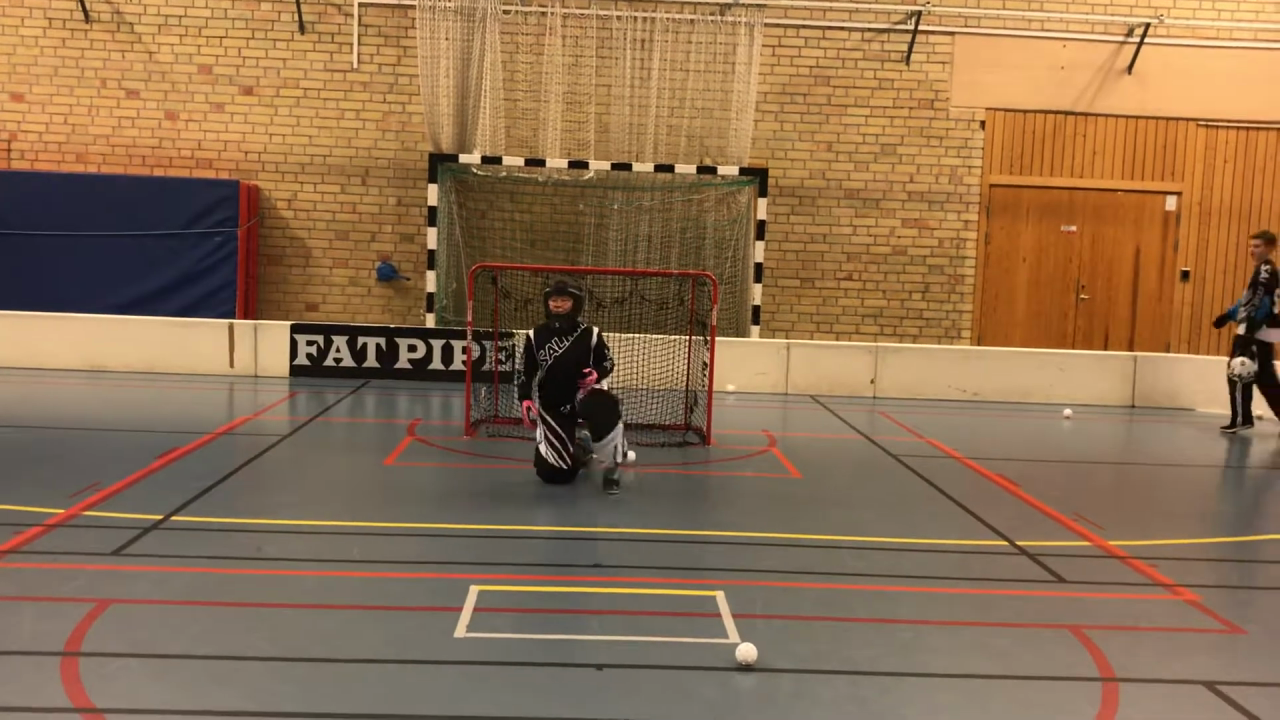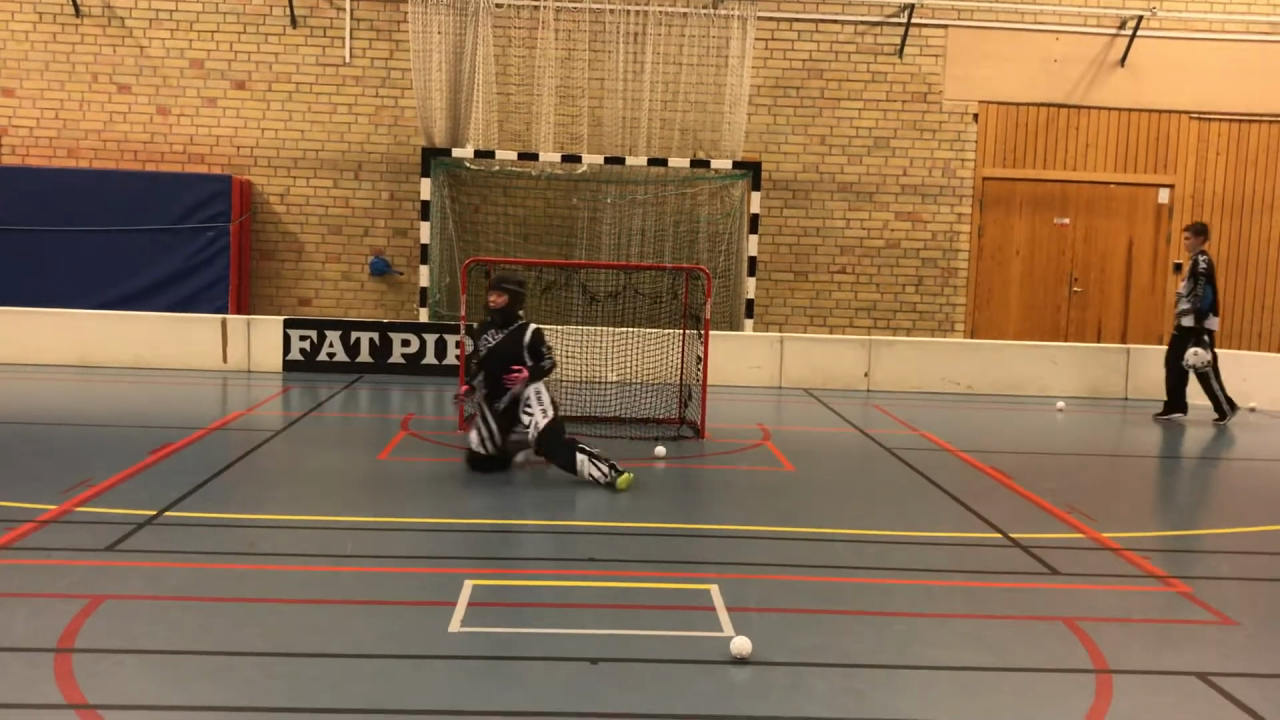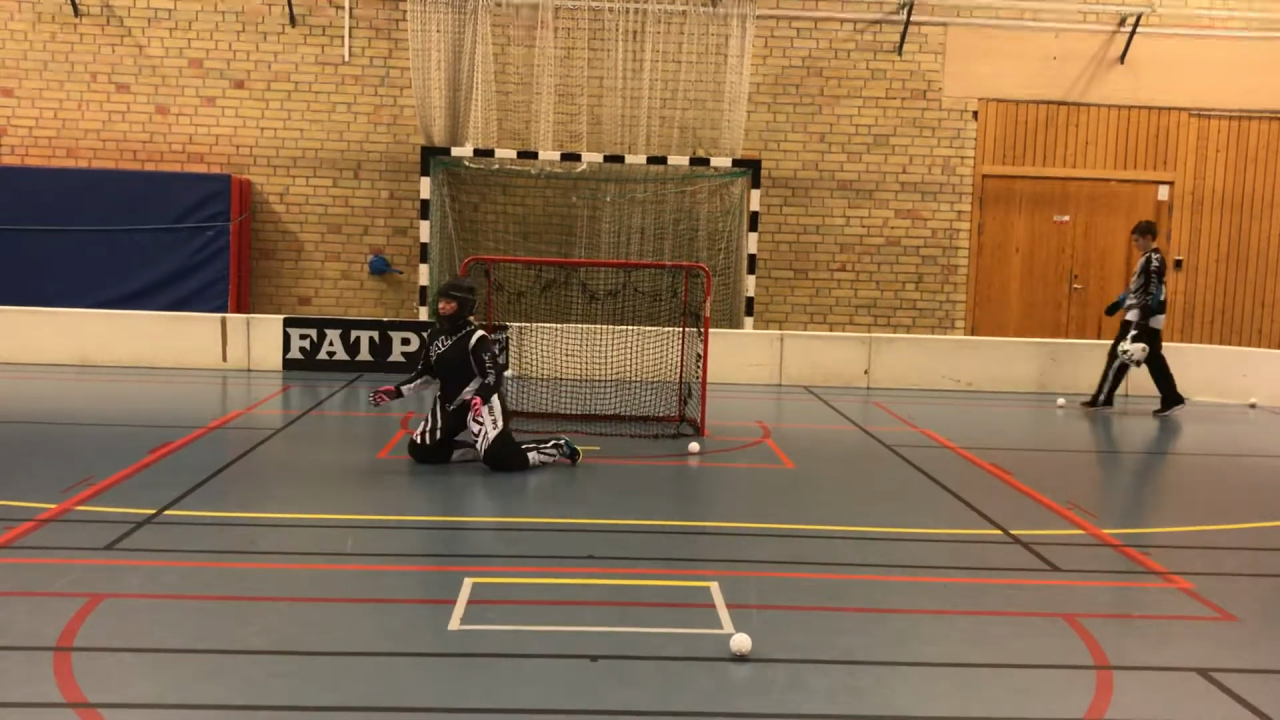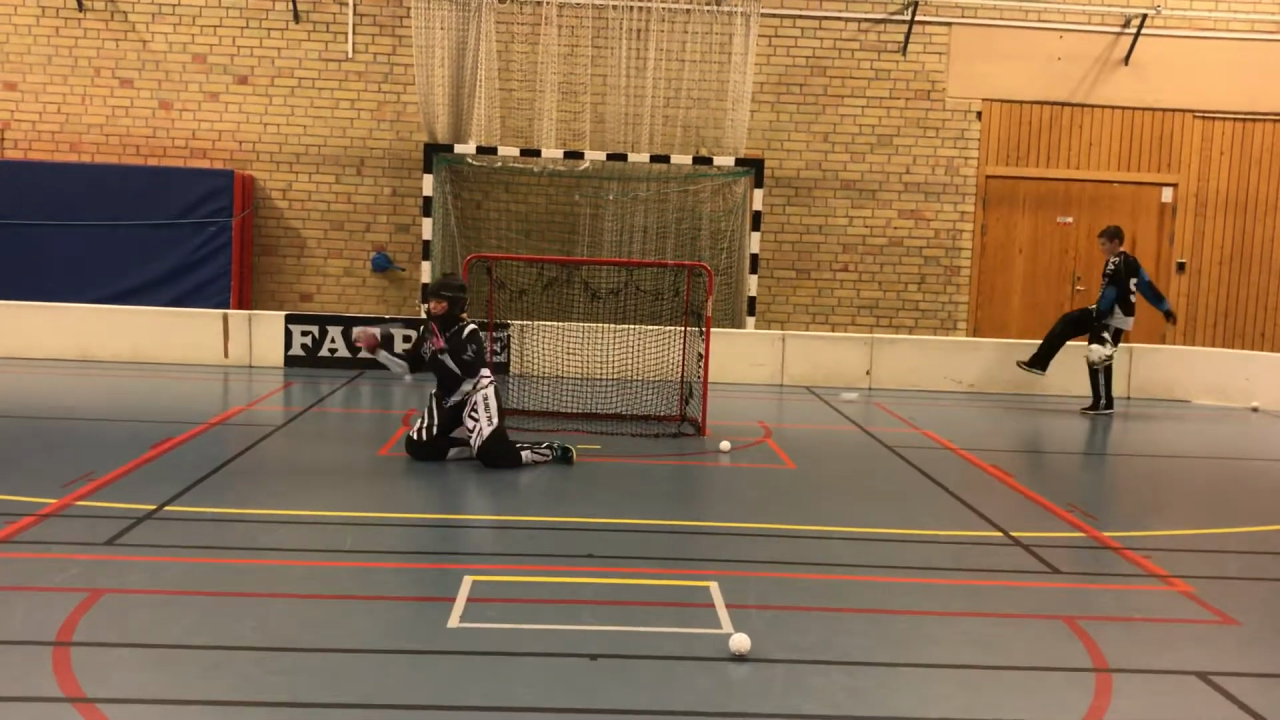
dt=0.5s
person 1, frame 1
left shoulder: (590, 333)
right shoulder: (536, 336)
left elbow: (608, 361)
right elbow: (525, 372)
left wrist: (597, 374)
right wrist: (525, 400)
left hip: (585, 391)
right hip: (550, 406)
left knee: (602, 407)
right knee: (553, 473)
left ankle: (612, 468)
right ankle: (580, 446)
person 1, frame 2
left shoulder: (528, 331)
right shoulder: (483, 329)
left elbow: (548, 363)
right elbow: (477, 364)
left wrist: (528, 375)
right wrist: (469, 386)
left hip: (528, 394)
right hip: (494, 400)
left knee: (550, 439)
right knee: (479, 461)
left ankle: (608, 472)
right ankle: (531, 447)
person 1, frame 3
left shoulder: (477, 338)
right shoulder: (435, 334)
left elbow: (492, 377)
right elbow: (426, 372)
left wrist: (481, 398)
right wrist: (397, 391)
left hip: (480, 402)
right hip: (448, 403)
left knee: (502, 459)
right knee: (420, 450)
left ankle: (558, 447)
right ankle: (481, 448)
person 1, frame 4
left shoulder: (469, 333)
right shoulder: (428, 330)
left elbow: (471, 371)
right elbow: (409, 366)
left wrist: (443, 349)
right wrist: (377, 349)
left hip: (476, 396)
right hip: (445, 398)
left knee: (495, 454)
right knee: (417, 448)
left ankle: (553, 451)
right ankle: (472, 443)
person 2, frame 1
right shoulder: (1262, 270)
left elbow: (1261, 302)
left wrist: (1251, 328)
right wrist: (1228, 315)
left hip: (1255, 331)
right hip: (1262, 332)
left knee: (1238, 373)
left ankle: (1241, 419)
person 2, frame 2
left shoulder: (1203, 261)
right shoulder: (1196, 261)
left elbow: (1204, 294)
left wrist: (1199, 323)
left hip: (1198, 323)
right hip: (1186, 322)
left knee: (1205, 367)
right knee: (1174, 361)
left ankle: (1226, 407)
right ankle: (1175, 406)
person 2, frame 3
left shoulder: (1154, 259)
right shoulder: (1149, 258)
left elbow: (1153, 292)
left wrist: (1143, 321)
right wrist: (1118, 303)
left hip: (1141, 318)
right hip: (1141, 317)
left knee: (1119, 354)
right knee: (1154, 359)
left ankle: (1103, 399)
right ankle: (1172, 399)
person 2, frame 4
left shoulder: (1114, 264)
right shoulder: (1132, 262)
left elbow: (1108, 294)
right elbow: (1147, 286)
left wrist: (1097, 320)
right wrist: (1165, 308)
left hip: (1113, 318)
right hip: (1112, 315)
left knee: (1100, 358)
right knee: (1068, 321)
left ankle: (1103, 403)
right ankle: (1038, 362)
